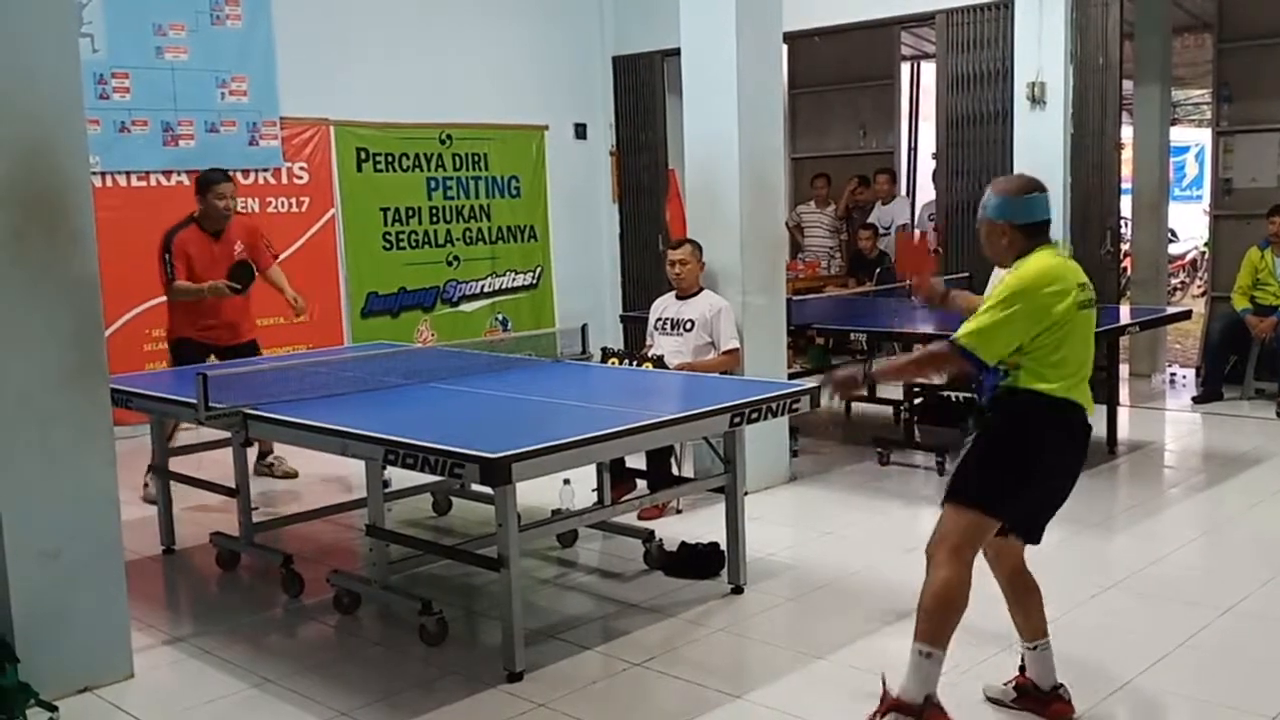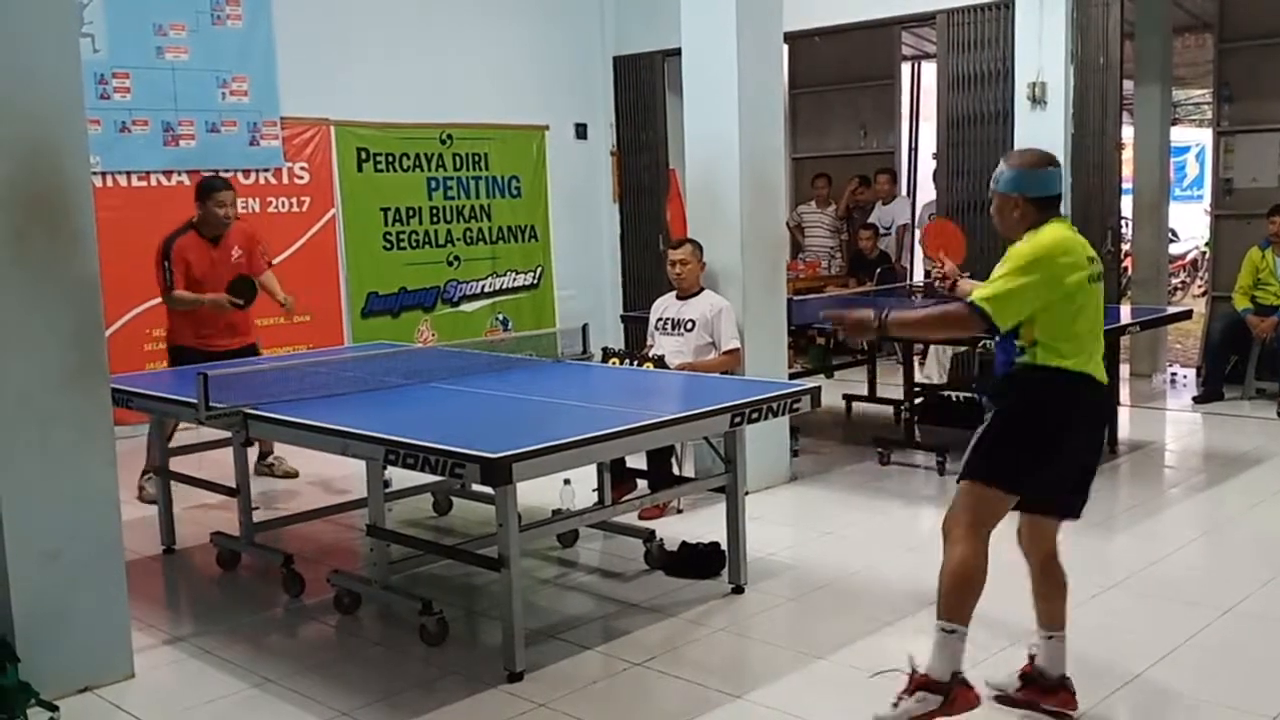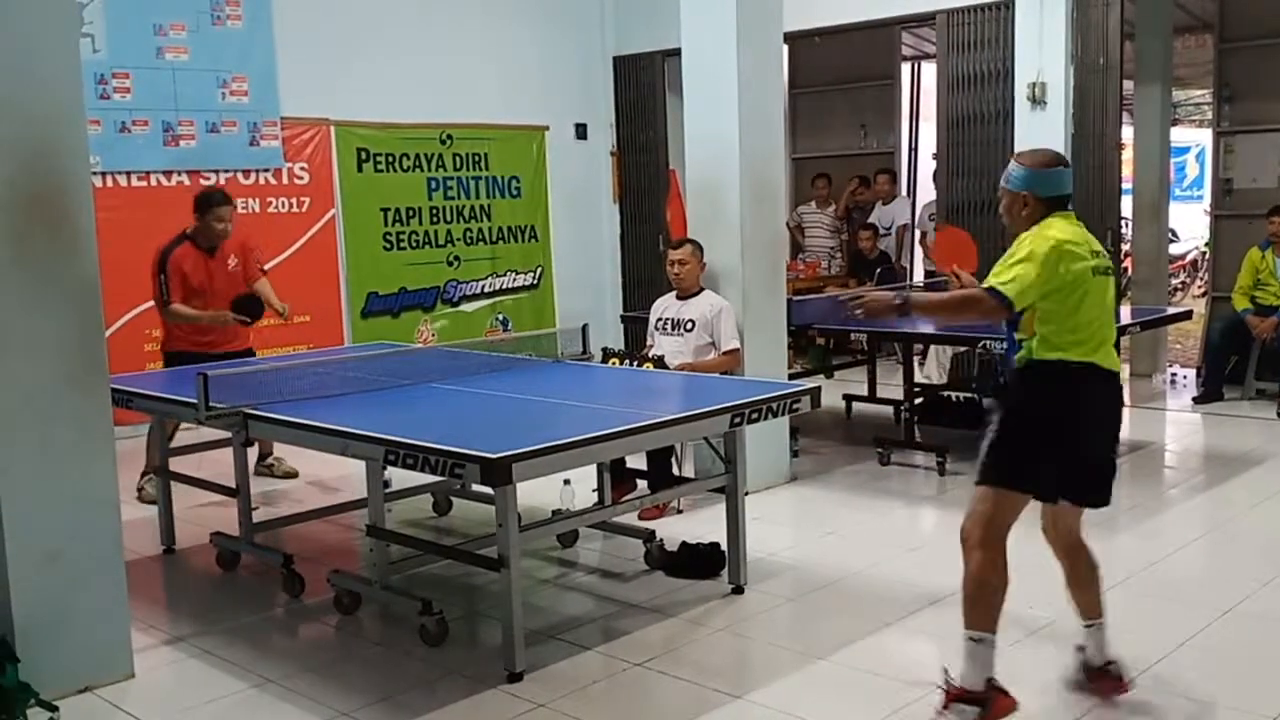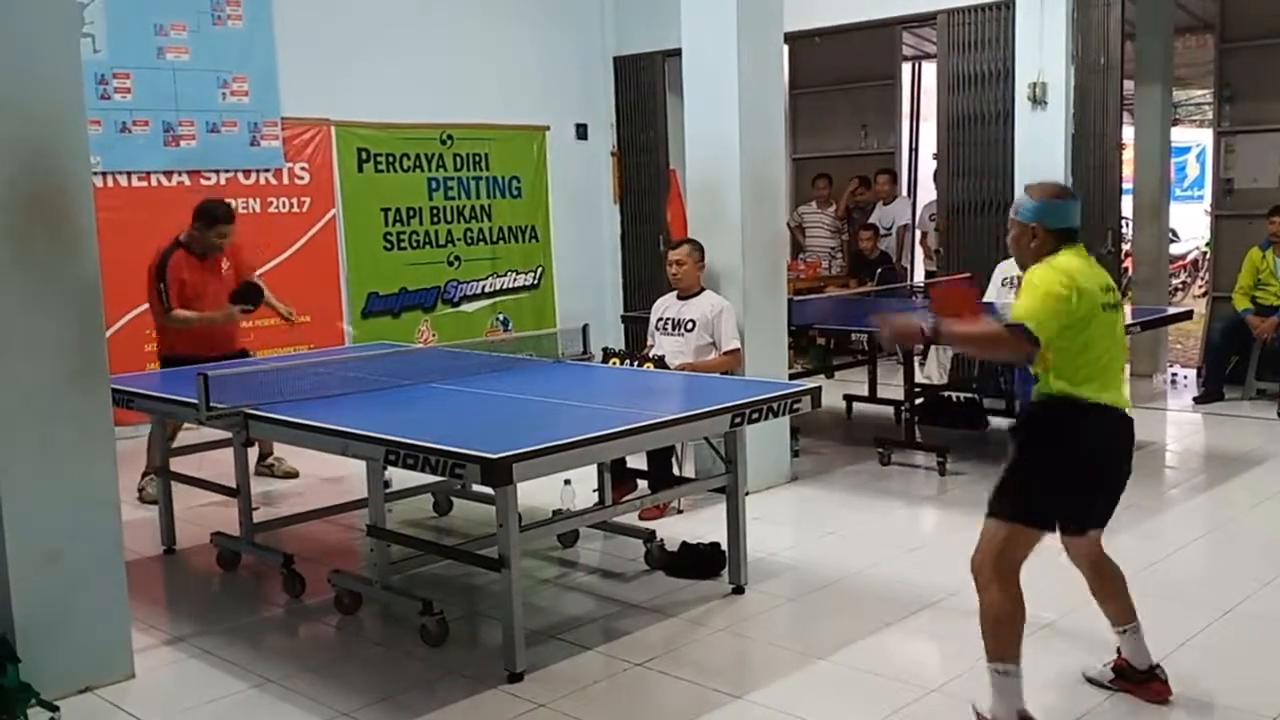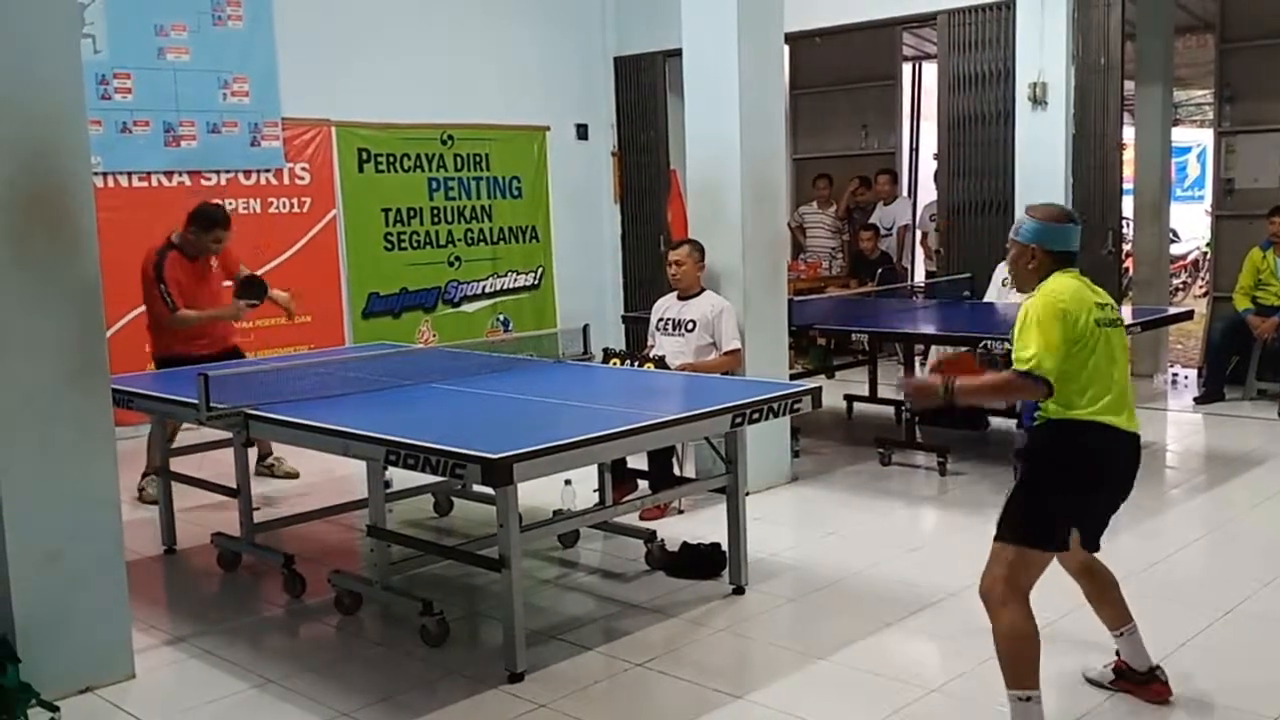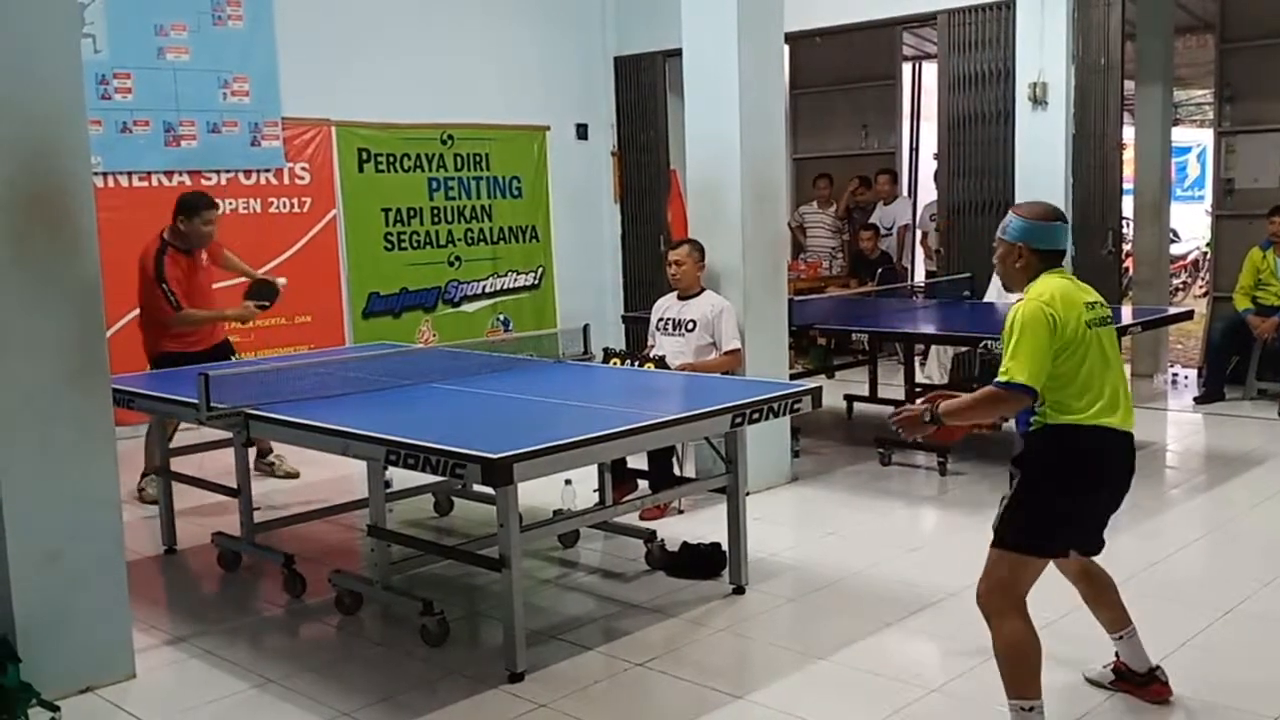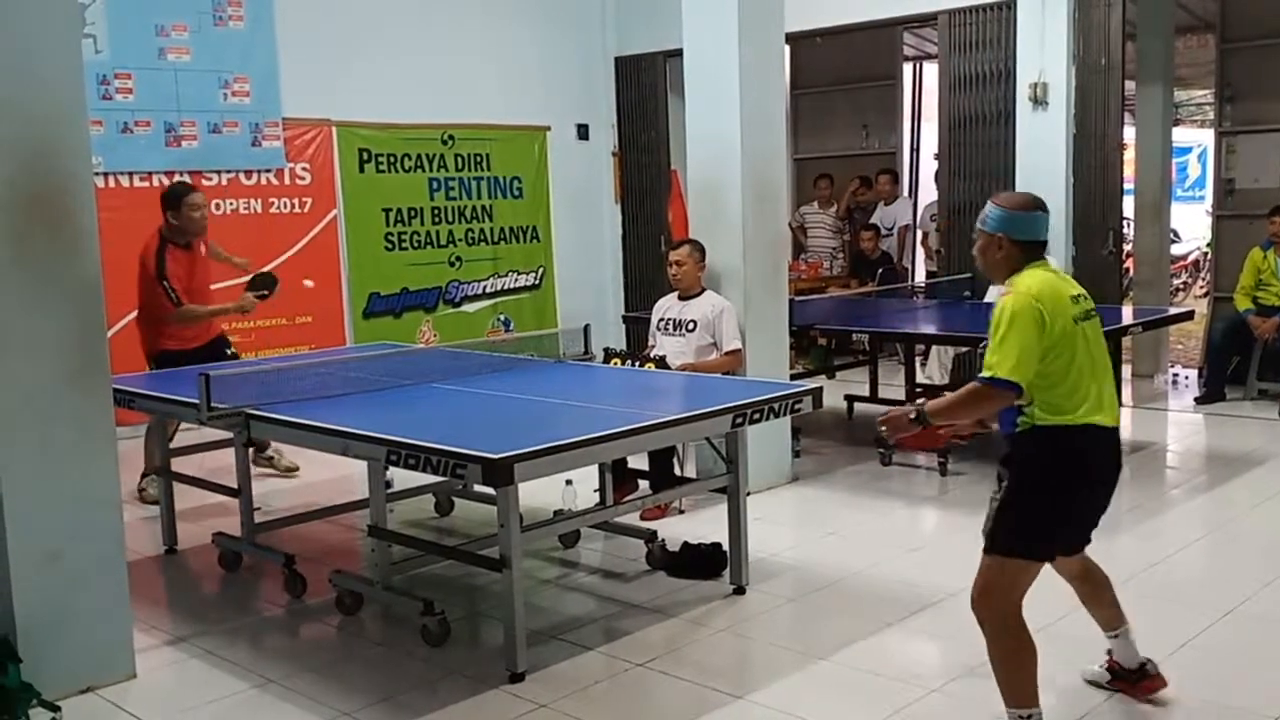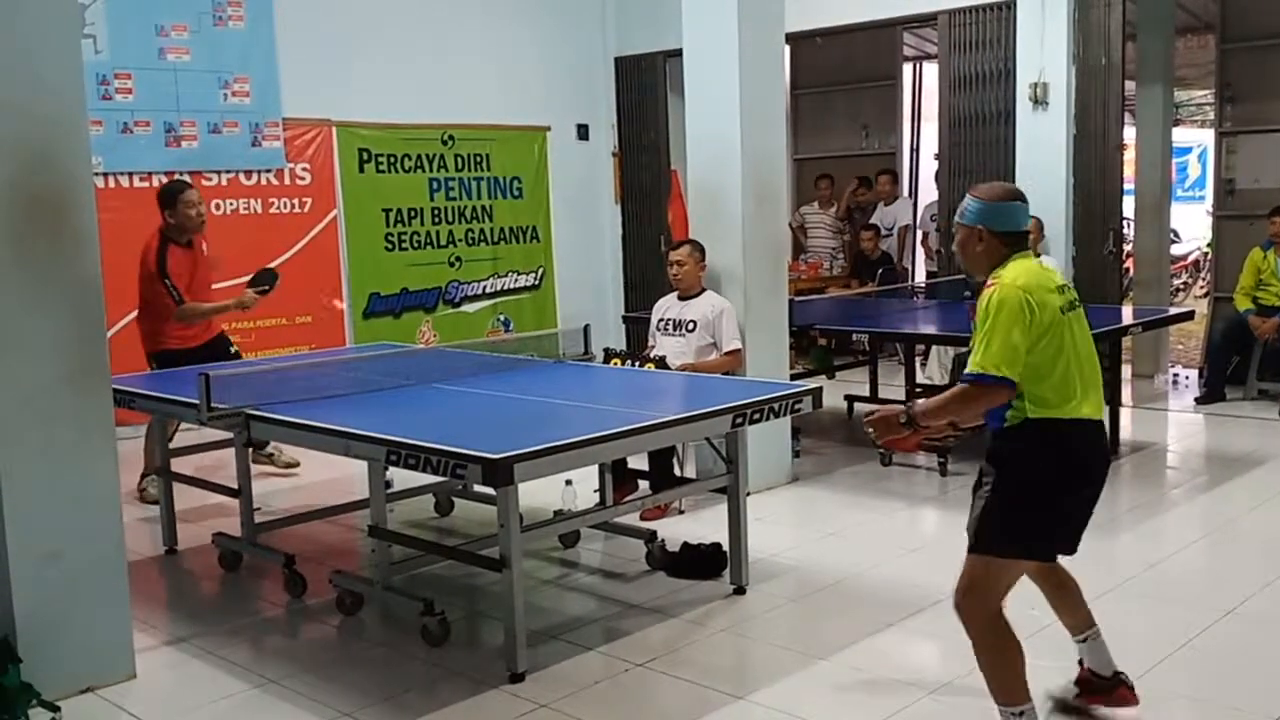
dt=0.1s
person 1, frame 1
left shoulder: (1030, 277)
right shoulder: (1064, 271)
left elbow: (958, 355)
left wrist: (869, 375)
right wrist: (951, 299)
left hip: (1024, 421)
right hip: (1064, 428)
left knee: (947, 551)
right knee: (1001, 552)
person 1, frame 2
left shoulder: (1041, 249)
right shoulder: (1070, 244)
left elbow: (972, 319)
left wrist: (881, 321)
right wrist: (959, 282)
left hip: (1044, 399)
right hip: (1083, 405)
left knee: (965, 527)
right knee: (1038, 541)
person 1, frame 3
left shoulder: (1044, 241)
right shoulder: (1081, 243)
left elbow: (991, 306)
left wrist: (899, 303)
right wrist: (971, 289)
left hip: (1052, 393)
right hip: (1096, 397)
left knee: (981, 530)
right knee: (1064, 532)
right ankle: (1100, 661)
person 1, frame 4
left shoulder: (1054, 276)
right shoulder: (1091, 275)
left elbow: (1018, 341)
left wrist: (931, 331)
right wrist: (984, 328)
left hip: (1064, 428)
right hip: (1108, 429)
left knee: (993, 563)
right knee: (1084, 548)
right ankle: (1139, 665)
person 1, frame 5
left shoulder: (1049, 301)
right shoulder: (1093, 296)
left elbow: (1029, 382)
left wrist: (948, 390)
right wrist: (986, 389)
left hip: (1071, 451)
right hip: (1116, 449)
left knee: (1002, 588)
right knee: (1076, 555)
right ankle: (1140, 667)
person 1, frame 6
left shoulder: (1037, 304)
right shoulder: (1083, 295)
left elbow: (1014, 395)
left wrist: (936, 413)
right wrist: (975, 407)
left hip: (1067, 454)
right hip: (1111, 450)
left knee: (998, 595)
right knee: (1073, 558)
right ankle: (1139, 668)
person 1, frame 7
left shoulder: (1022, 298)
right shoulder: (1062, 287)
left elbow: (1000, 393)
left wrist: (922, 414)
right wrist: (968, 416)
left hip: (1053, 455)
right hip: (1095, 449)
left knee: (993, 600)
right knee: (1066, 555)
right ankle: (1133, 667)
person 1, frame 8
left shoulder: (1008, 289)
right shoulder: (1045, 279)
left elbow: (990, 389)
left wrist: (910, 415)
right wrist: (952, 418)
left hip: (1041, 450)
right hip: (1081, 444)
left knee: (976, 599)
right knee: (1037, 560)
right ankle: (1103, 674)
person 2, frame 1
left shoulder: (246, 229)
right shoulder: (177, 238)
left elbow: (268, 264)
right elbow: (173, 289)
left wrist: (288, 292)
right wrist: (207, 288)
left hip: (238, 332)
right hip: (191, 333)
left ankle: (265, 457)
right ankle: (155, 473)
person 2, frame 2
left shoulder: (244, 234)
right shoulder: (175, 244)
left elbow: (261, 270)
right elbow: (171, 297)
left wrist: (278, 295)
right wrist: (207, 301)
left hip: (238, 336)
right hip: (190, 340)
left ankle: (266, 457)
right ankle: (150, 474)
person 2, frame 3
left shoulder: (236, 242)
right shoulder: (172, 256)
left elbow: (257, 277)
right elbow: (167, 310)
left wrist: (274, 304)
right wrist: (212, 318)
left hip: (233, 342)
right hip: (186, 347)
left ankle: (266, 458)
right ankle: (150, 475)
person 2, frame 4
left shoulder: (228, 248)
right shoulder: (168, 262)
left elbow: (249, 277)
right elbow: (167, 317)
left wrist: (276, 306)
right wrist: (217, 317)
left hip: (227, 344)
right hip: (182, 350)
left ankle: (266, 458)
right ankle: (151, 475)
person 2, frame 5
left shoulder: (212, 249)
right shoulder: (160, 264)
left elbow: (236, 271)
right elbow: (173, 319)
left wrist: (272, 295)
right wrist: (225, 313)
left hip: (219, 342)
right hip: (177, 349)
left ankle: (266, 458)
right ankle: (151, 476)
person 2, frame 6
left shoulder: (201, 242)
right shoulder: (158, 262)
left elbow: (220, 256)
right elbow: (178, 316)
left wrist: (258, 278)
right wrist: (231, 314)
left hip: (209, 337)
right hip: (170, 346)
left ankle: (265, 456)
right ankle: (150, 476)
person 2, frame 7
left shoulder: (193, 235)
right shoulder: (159, 259)
right elbow: (180, 314)
left wrist: (231, 260)
right wrist: (233, 308)
left hip: (206, 334)
right hip: (169, 344)
left ankle: (262, 450)
right ankle: (150, 476)
person 2, frame 8
left shoulder: (193, 233)
right shoulder: (160, 257)
right elbow: (182, 312)
right wrist: (234, 304)
left hip: (206, 332)
right hip: (169, 343)
left ankle: (262, 447)
right ankle: (150, 476)
person 3, frame 1
left shoulder: (715, 306)
right shoulder: (659, 304)
left elbow: (733, 359)
left wrist: (693, 367)
left ankle: (660, 491)
right ankle: (619, 478)
person 3, frame 2
left shoulder: (716, 306)
right shoulder: (660, 304)
left elbow: (733, 359)
left wrist: (694, 367)
left ankle: (661, 491)
right ankle: (620, 478)
person 3, frame 3
left shoulder: (716, 306)
right shoulder: (660, 304)
left elbow: (733, 359)
left wrist: (694, 367)
left ankle: (661, 491)
right ankle: (620, 478)
person 3, frame 4
left shoulder: (716, 306)
right shoulder: (661, 304)
left elbow: (734, 359)
left wrist: (694, 367)
left ankle: (662, 491)
right ankle: (620, 478)
person 3, frame 5
left shoulder: (717, 306)
right shoulder: (662, 305)
left elbow: (734, 360)
left wrist: (695, 367)
left ankle: (662, 492)
right ankle: (621, 478)
person 3, frame 6
left shoulder: (717, 306)
right shoulder: (661, 304)
left elbow: (734, 360)
left wrist: (695, 367)
left ankle: (662, 491)
right ankle: (621, 479)
person 3, frame 7
left shoulder: (717, 307)
right shoulder: (662, 305)
left elbow: (735, 360)
left wrist: (696, 367)
left ankle: (663, 492)
right ankle: (621, 479)
person 3, frame 8
left shoulder: (717, 307)
right shoulder: (662, 305)
left elbow: (735, 360)
left wrist: (695, 367)
left ankle: (663, 492)
right ankle: (621, 479)
person 4, frame 1
right shoulder: (1256, 252)
right elbow: (1239, 292)
right wrist: (1249, 317)
right hip: (1257, 308)
right knee: (1217, 328)
right ankle: (1212, 388)
person 4, frame 2
right shoulder: (1256, 252)
right elbow: (1240, 292)
right wrist: (1249, 317)
right hip: (1258, 308)
right knee: (1218, 328)
right ankle: (1213, 388)
person 4, frame 3
right shoulder: (1256, 253)
right elbow: (1240, 293)
right wrist: (1249, 317)
right hip: (1258, 308)
right knee: (1218, 328)
right ankle: (1213, 388)
person 4, frame 4
right shoulder: (1257, 253)
right elbow: (1241, 293)
right wrist: (1250, 317)
right hip: (1258, 309)
right knee: (1219, 329)
right ankle: (1213, 388)
person 4, frame 5
right shoulder: (1257, 253)
right elbow: (1241, 293)
right wrist: (1250, 317)
right hip: (1259, 309)
right knee: (1219, 329)
right ankle: (1214, 388)
person 4, frame 6
right shoulder: (1257, 253)
right elbow: (1241, 293)
right wrist: (1251, 317)
right hip: (1259, 309)
right knee: (1219, 329)
right ankle: (1214, 388)
person 4, frame 7
right shoulder: (1258, 253)
right elbow: (1242, 293)
right wrist: (1251, 317)
right hip: (1260, 310)
right knee: (1220, 330)
right ankle: (1215, 388)
person 4, frame 8
right shoulder: (1258, 253)
right elbow: (1242, 293)
right wrist: (1251, 317)
right hip: (1260, 310)
right knee: (1220, 330)
right ankle: (1214, 388)
